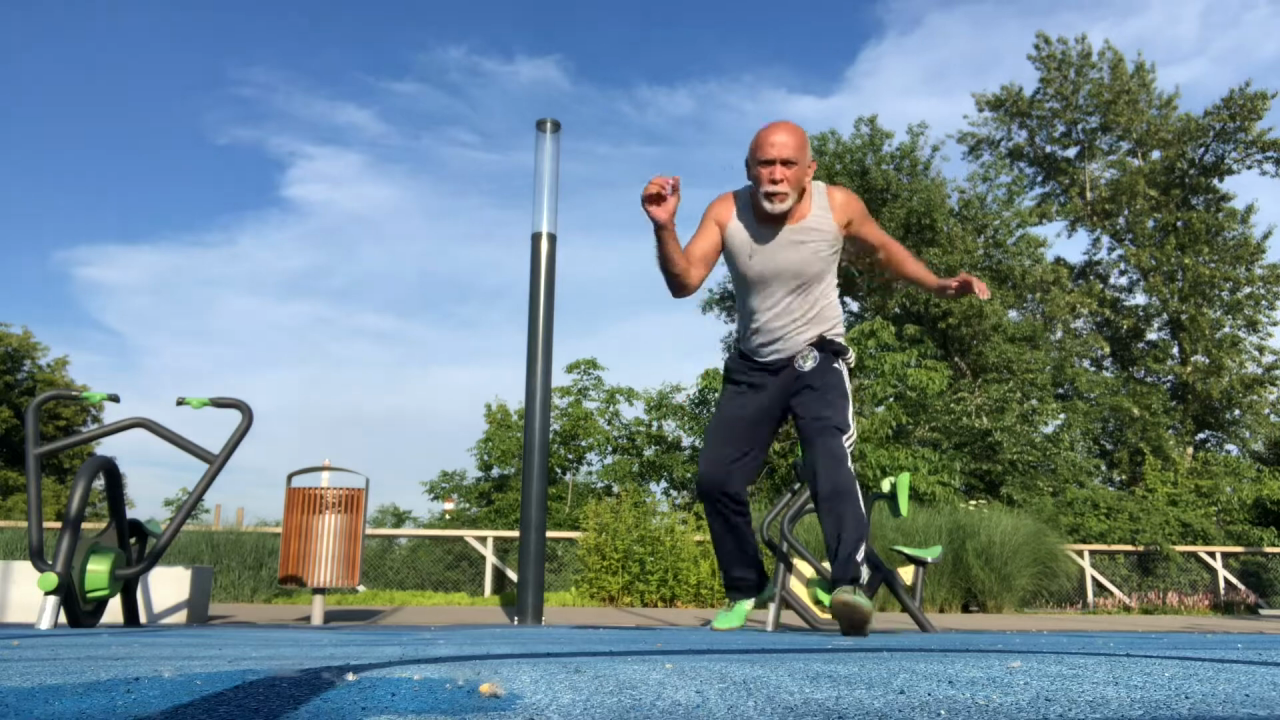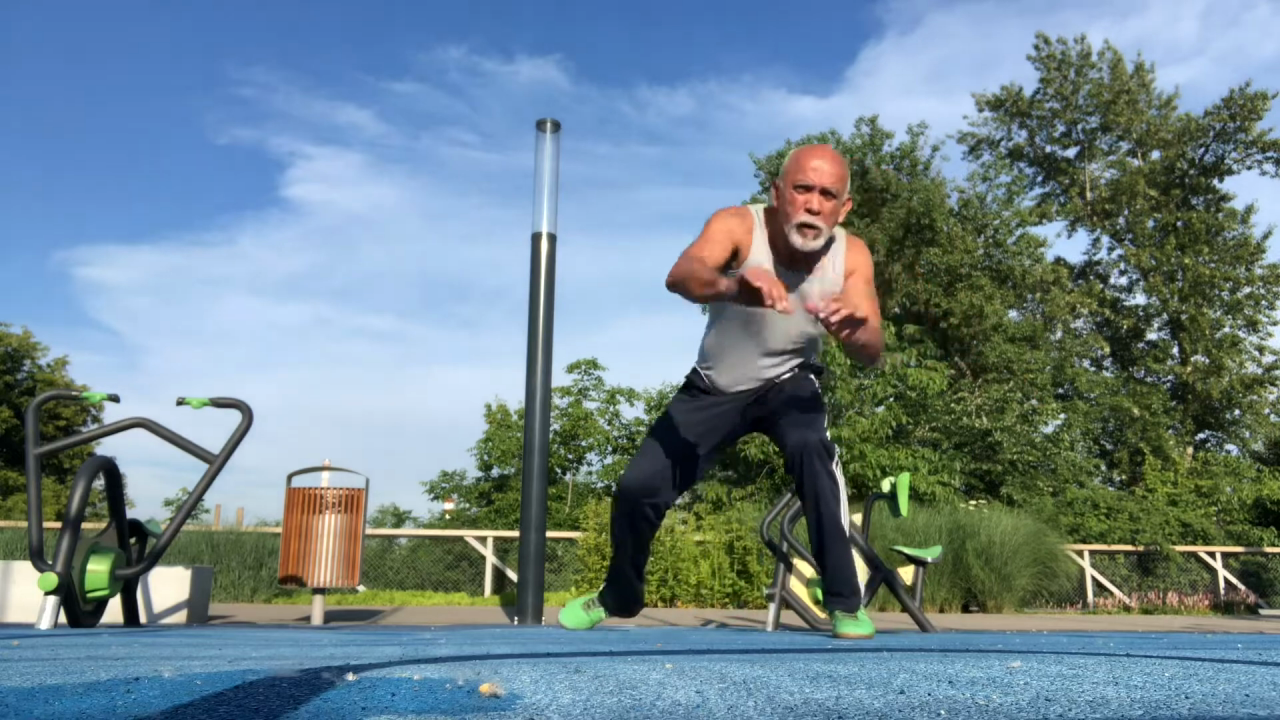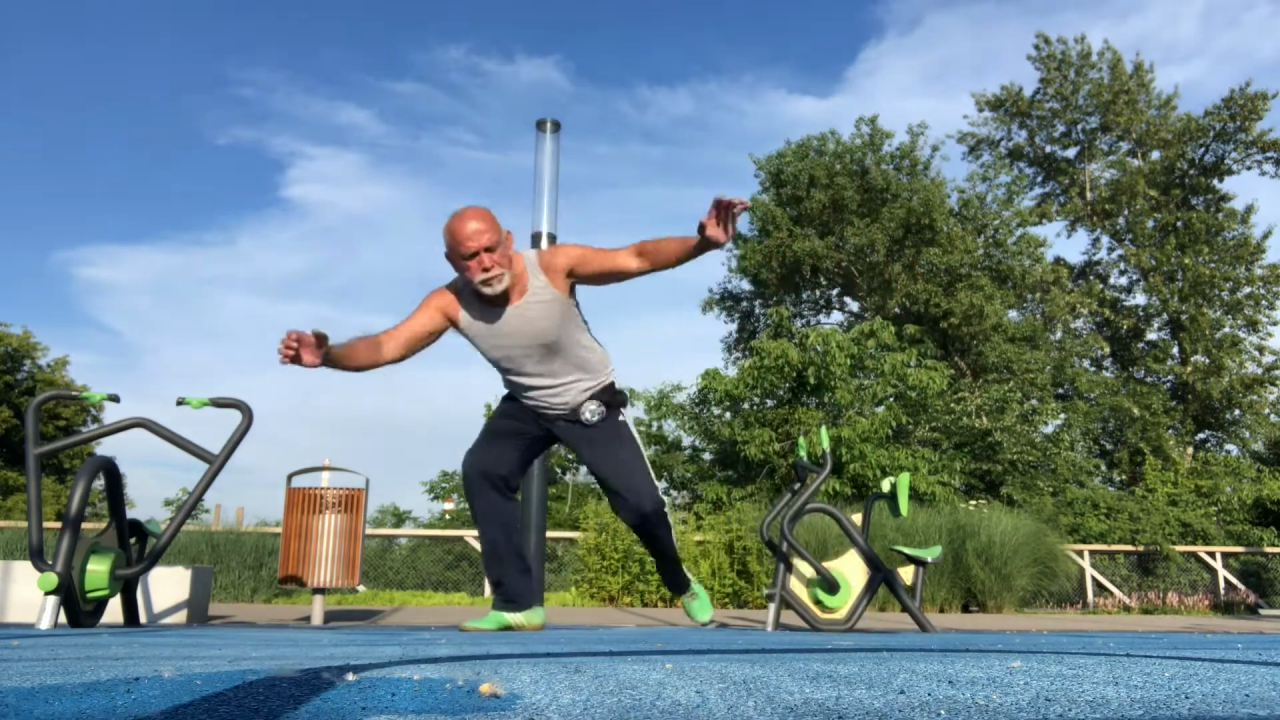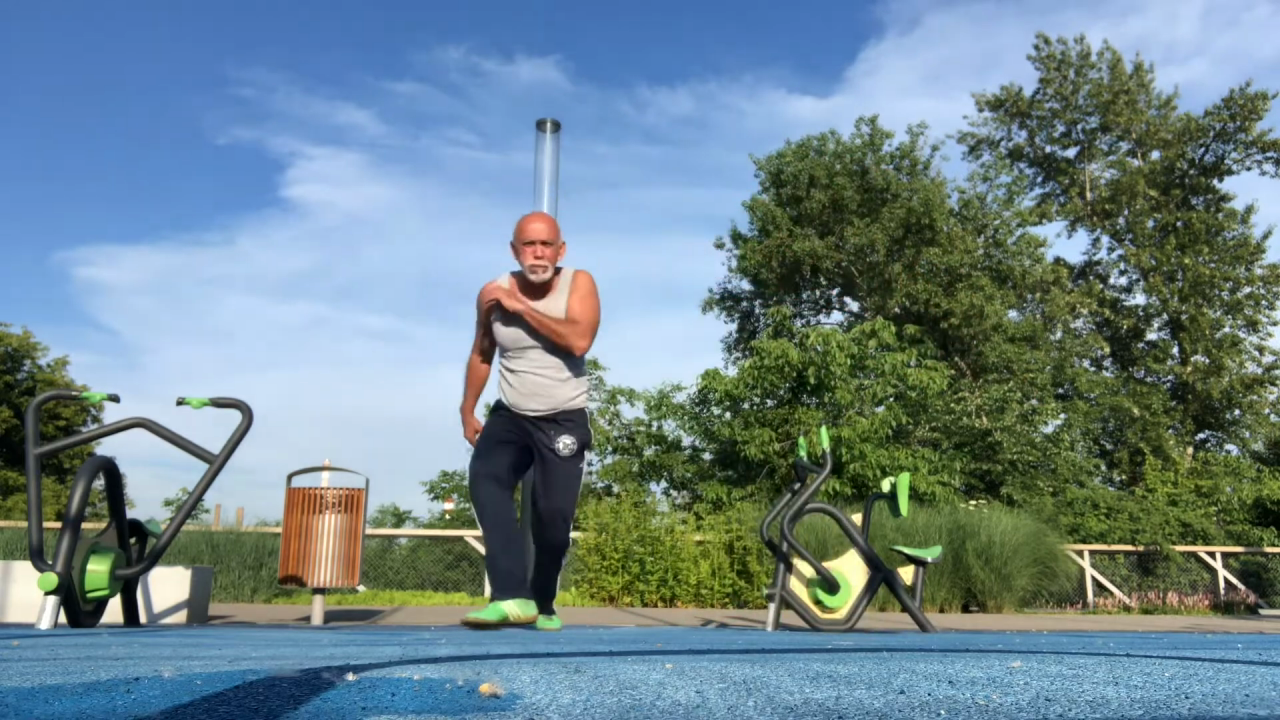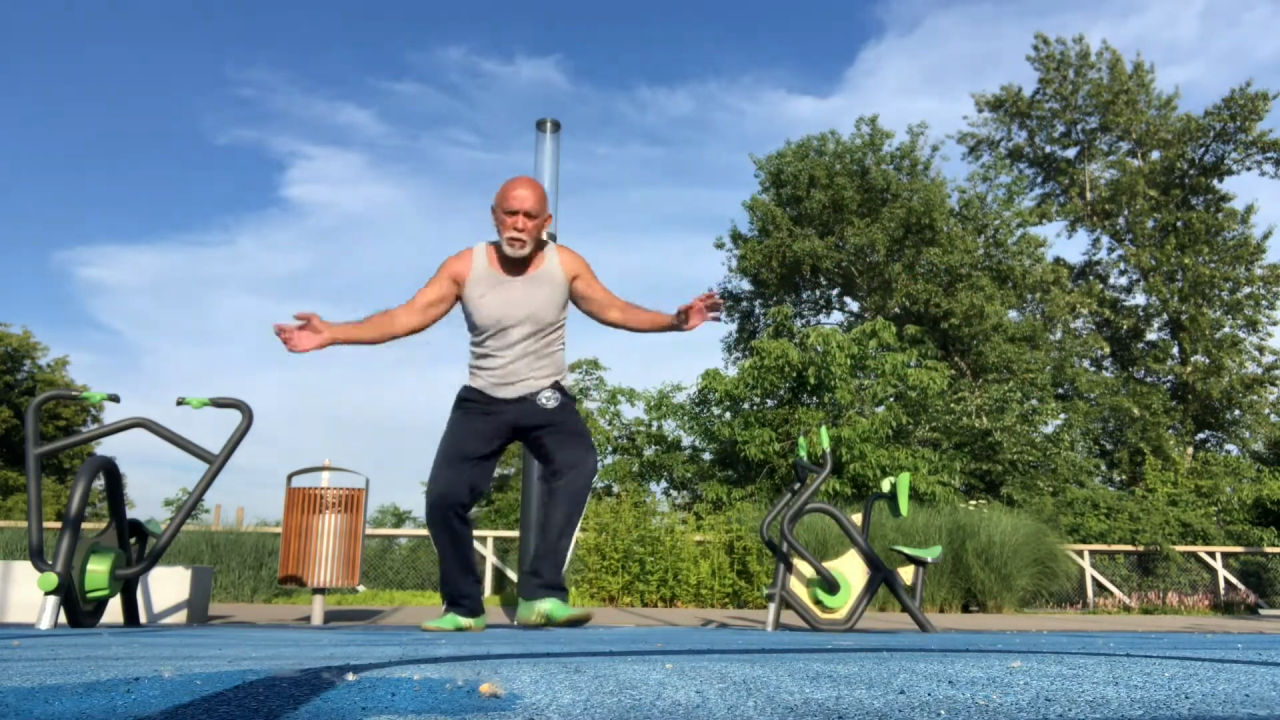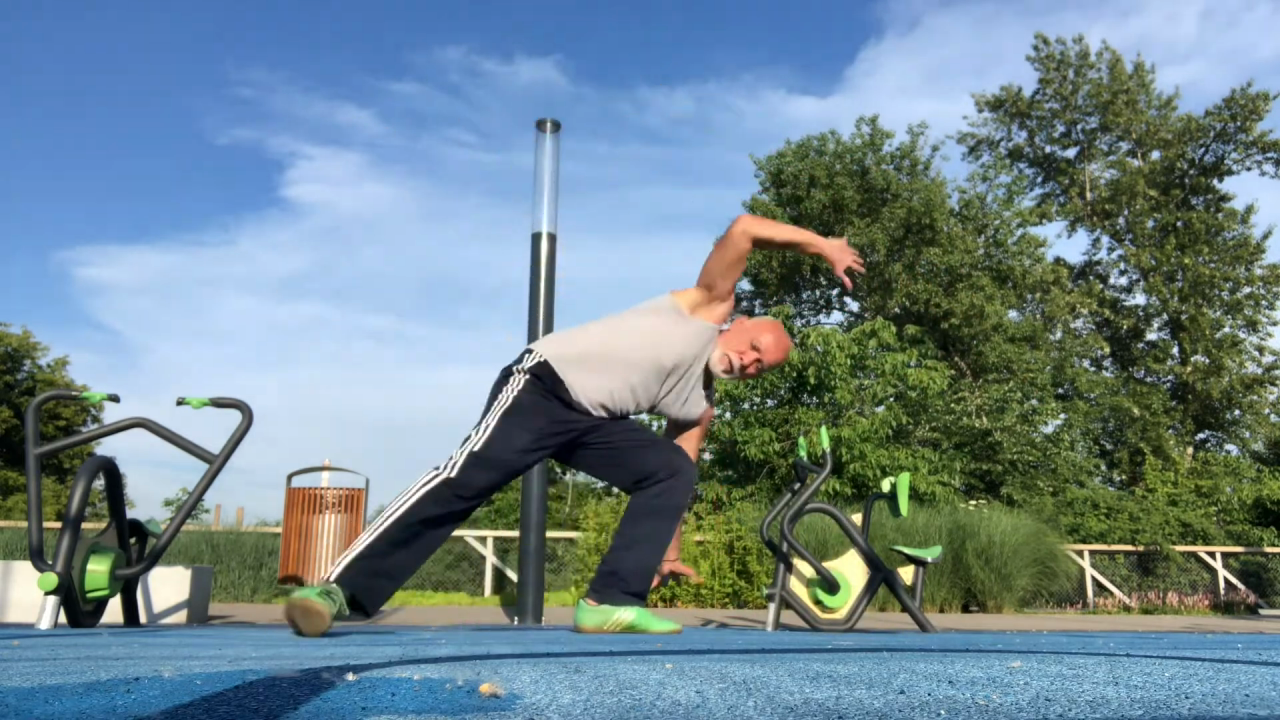
dt=0.7s
person 1, frame 1
left shoulder: (838, 203)
right shoulder: (726, 211)
left elbow: (884, 249)
right elbow: (683, 284)
left wrist: (941, 285)
right wrist: (664, 225)
left hip: (818, 362)
right hip: (754, 369)
left knee: (828, 450)
right knee: (715, 479)
left ankle: (847, 587)
right ankle: (747, 590)
person 1, frame 2
left shoulder: (851, 255)
right shoulder: (738, 225)
left elbow: (867, 345)
right elbow: (681, 276)
left wrist: (858, 328)
right wrist: (740, 287)
left hip: (787, 383)
right hip: (712, 389)
left knee: (813, 453)
right knee: (639, 489)
left ankle: (844, 605)
right ankle: (619, 598)
person 1, frame 3
left shoulder: (552, 265)
right shoulder: (451, 301)
left elbow: (636, 258)
right elbow: (386, 347)
left wrist: (702, 243)
right wrist: (326, 352)
left hip: (592, 400)
right hip: (525, 406)
left knee: (640, 502)
right knee: (483, 474)
left ankle: (680, 584)
right ankle: (519, 603)
person 1, frame 4
left shoulder: (579, 283)
right shoulder: (491, 295)
left elbow: (580, 343)
right elbow: (481, 354)
left wrist: (521, 308)
right wrist: (467, 411)
left hip: (564, 422)
right hip: (509, 417)
left knee: (553, 523)
right knee: (486, 479)
left ankle: (543, 605)
right ankle: (511, 598)
person 1, frame 5
left shoulder: (566, 264)
right shoulder: (464, 265)
left elbow: (615, 312)
right elbow: (407, 317)
left wrist: (676, 321)
right wrist: (333, 334)
left hip: (544, 398)
right hip: (481, 402)
left knee: (577, 463)
right knee: (444, 497)
left ankle: (541, 596)
right ankle: (464, 607)
person 1, frame 6
left shoulder: (697, 412)
right shoulder: (710, 309)
left elbow: (685, 482)
right elbow: (744, 229)
left wrist: (668, 553)
right wrist: (823, 246)
left hip: (585, 419)
right hip: (536, 384)
left knee: (672, 469)
right knee: (467, 475)
left ankle: (610, 599)
right ankle: (338, 591)
